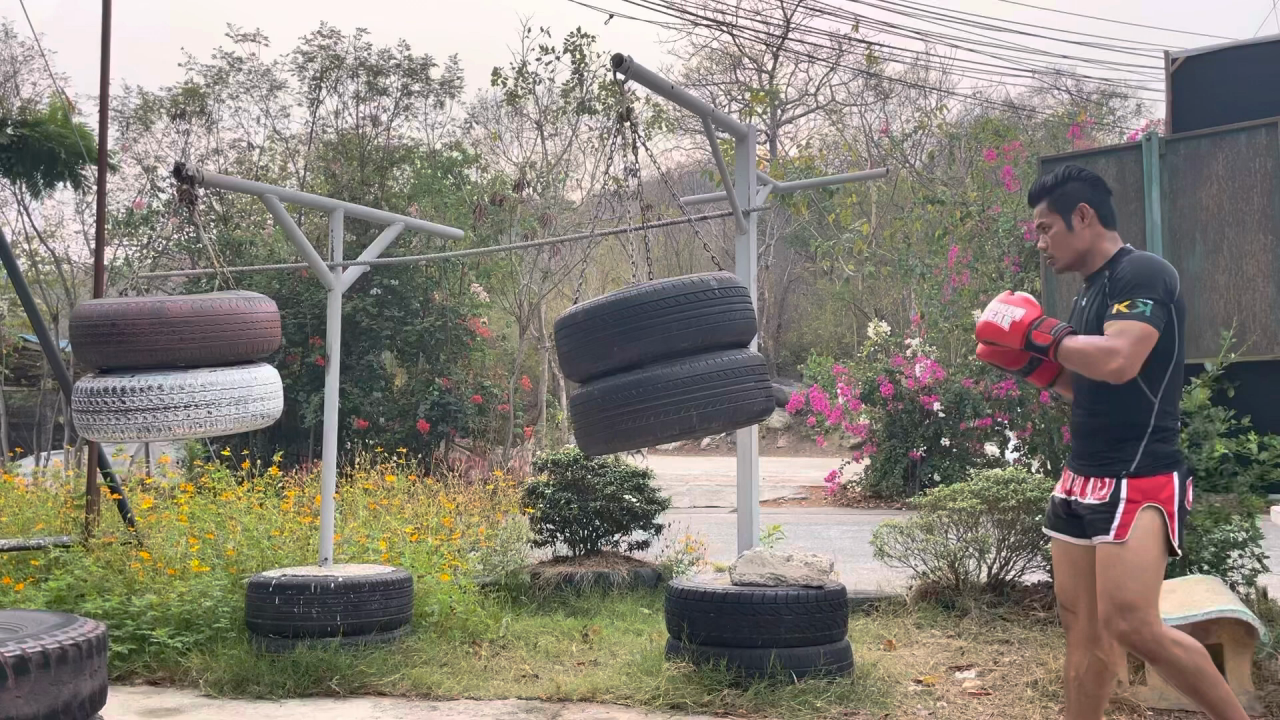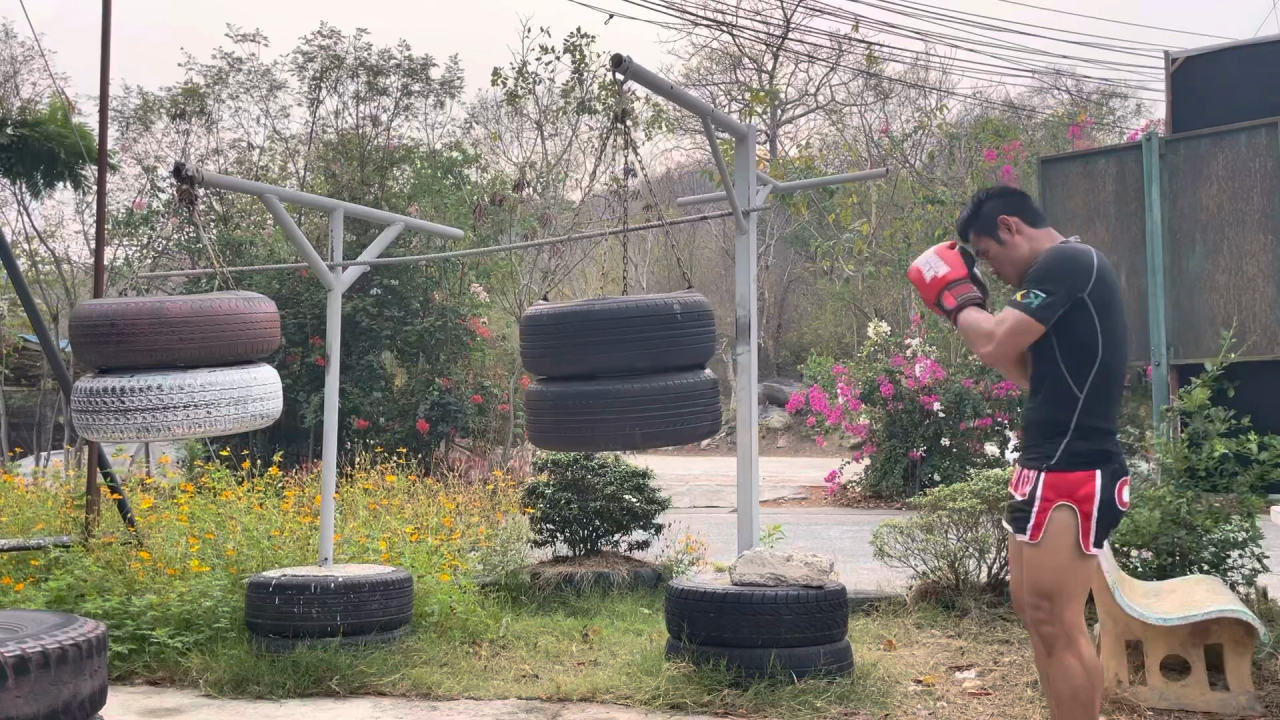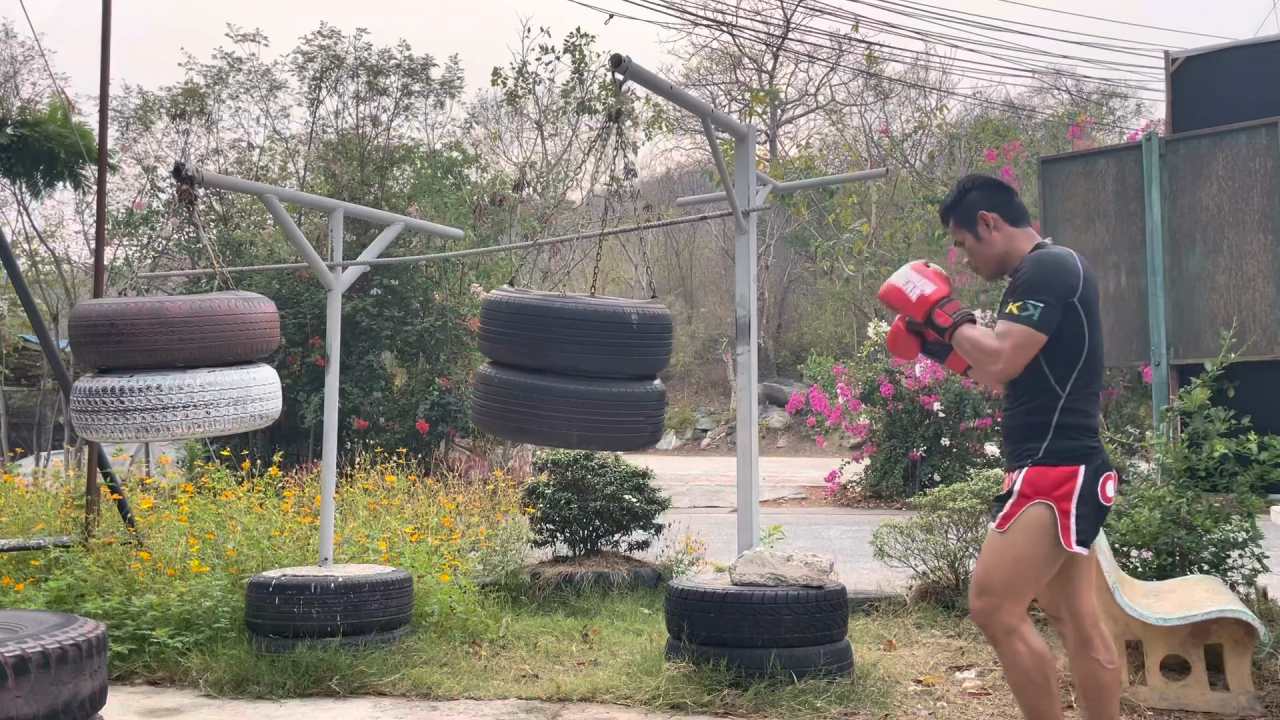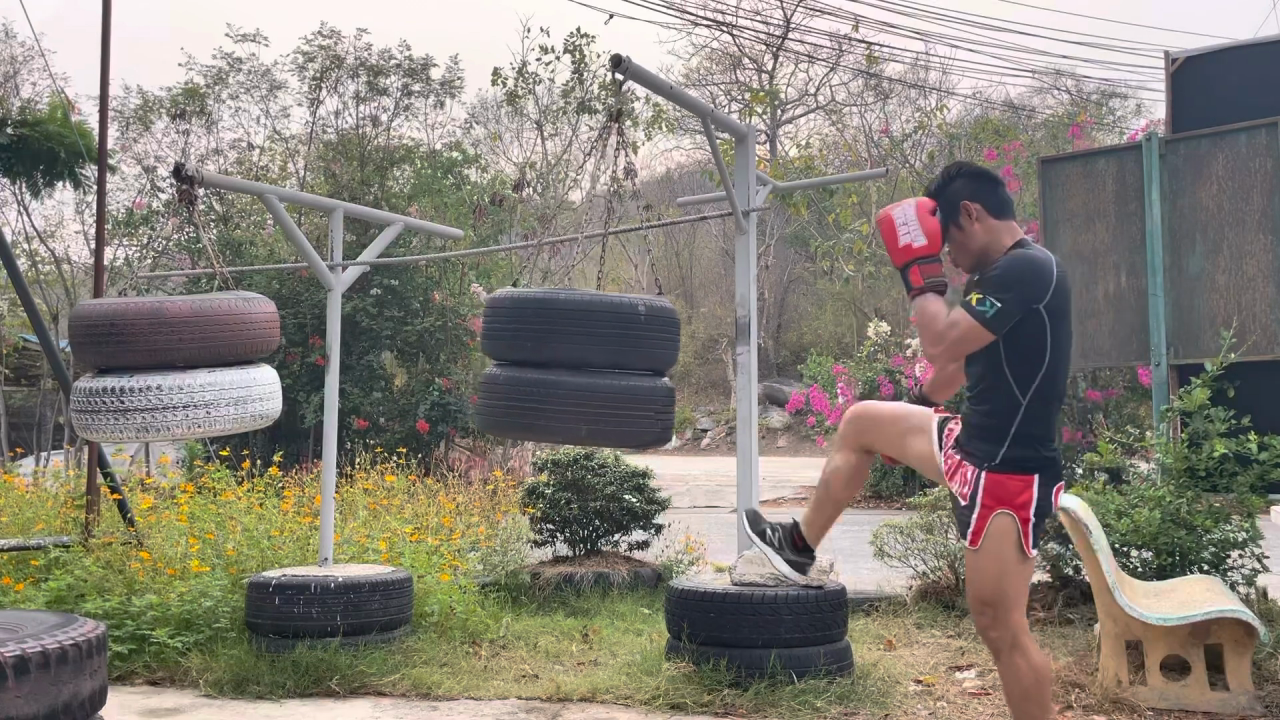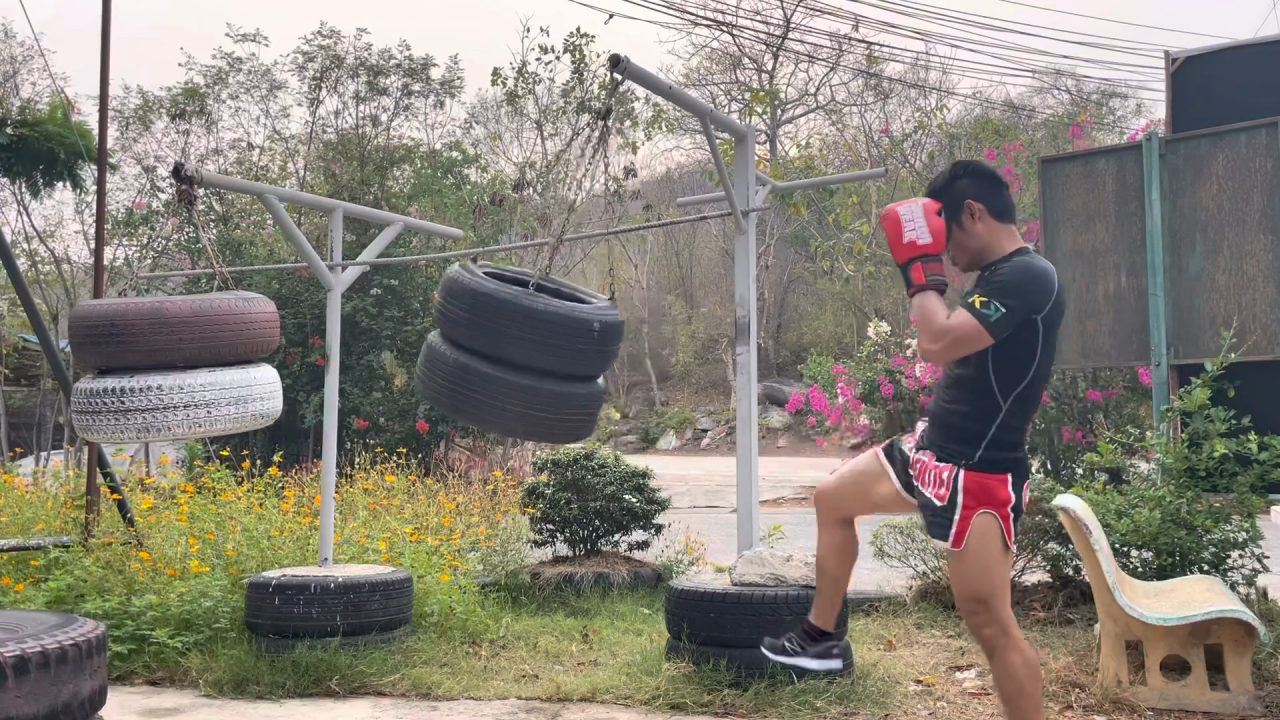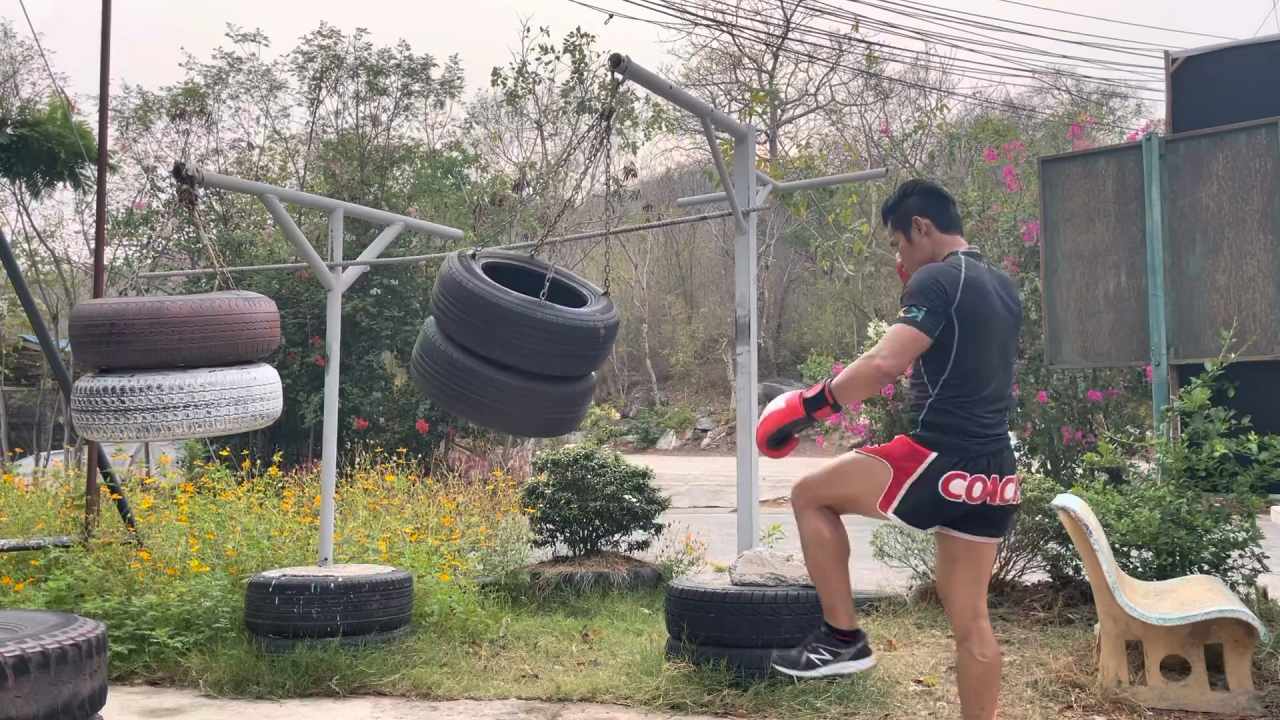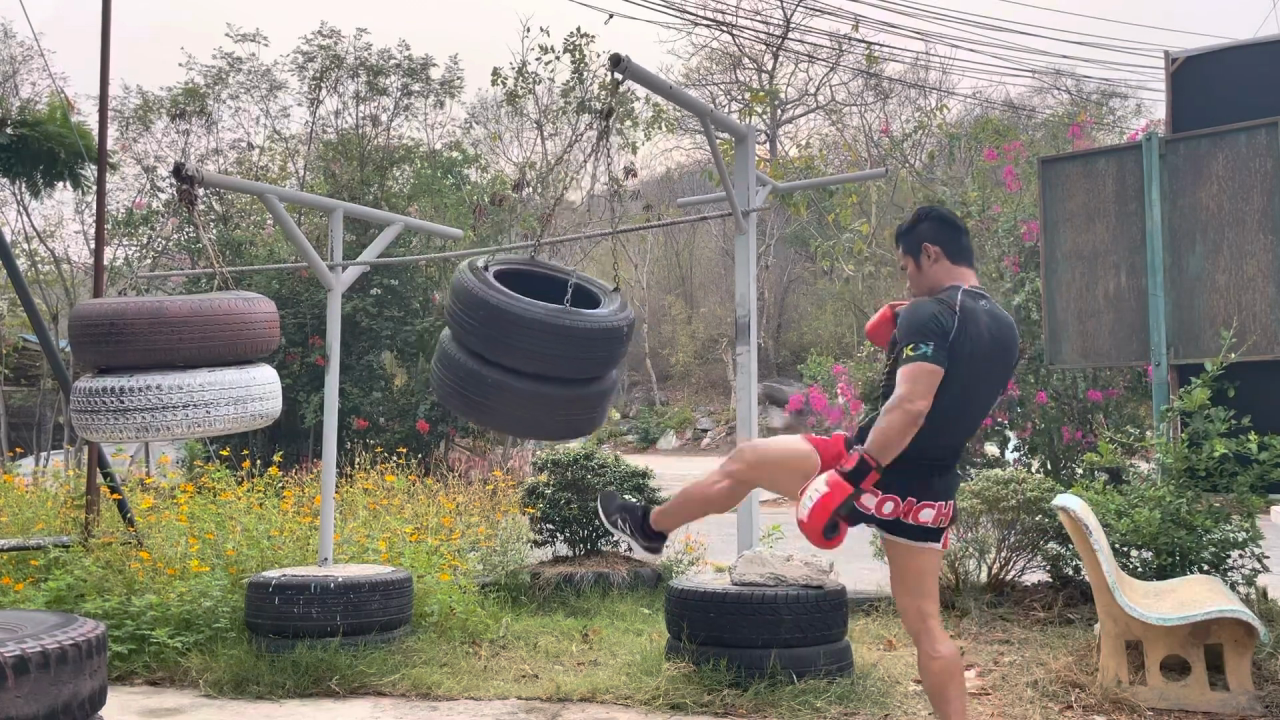
dt=0.4s
person 1, frame 1
left shoulder: (1147, 274)
right shoulder: (1086, 290)
left elbow: (1119, 364)
left wrist: (1042, 335)
right wrist: (1033, 360)
left hip: (1144, 481)
right hip: (1082, 478)
left knee: (1130, 624)
right knee: (1082, 627)
person 1, frame 2
left shoulder: (1067, 263)
right shoulder: (1058, 273)
left elbow: (991, 343)
right elbow: (1028, 369)
left wrist: (954, 290)
right wrist: (974, 302)
left hip: (1075, 474)
right hip: (1053, 467)
left knee: (1057, 625)
right knee: (1036, 612)
person 1, frame 3
left shoulder: (1050, 268)
right shoulder: (1036, 276)
left elbow: (1001, 361)
right elbow: (1007, 376)
left wrist: (943, 313)
right wrist: (945, 345)
left hip: (1056, 474)
right hip: (1049, 472)
left knee: (994, 608)
right knee: (1078, 622)
person 1, frame 4
left shoulder: (1030, 270)
right shoulder: (1008, 268)
left elbow: (944, 346)
right elbow: (956, 362)
left wrist: (917, 267)
right wrist: (925, 404)
left hip: (1007, 473)
right hip: (970, 441)
left knee: (1000, 626)
right knee: (860, 421)
right ankle: (801, 543)
person 1, frame 5
left shoulder: (1032, 278)
right shoulder: (998, 275)
left elbow: (940, 344)
left wrist: (920, 267)
left hip: (979, 477)
right hip: (932, 450)
left knee: (990, 624)
right knee: (832, 496)
right ankle: (818, 637)
person 1, frame 6
left shoulder: (936, 280)
right shoulder: (1002, 288)
left elbow: (885, 363)
left wrist: (811, 403)
left hip: (937, 461)
right hip: (994, 473)
left knee: (811, 496)
right knee: (967, 618)
left ankle: (843, 636)
person 1, frame 7
left shoulder: (934, 316)
right shoulder: (1004, 330)
left elbow: (910, 405)
left wrist: (859, 472)
left hip: (877, 481)
right hip: (933, 498)
left knee: (743, 463)
right knee: (922, 623)
left ankle: (649, 526)
